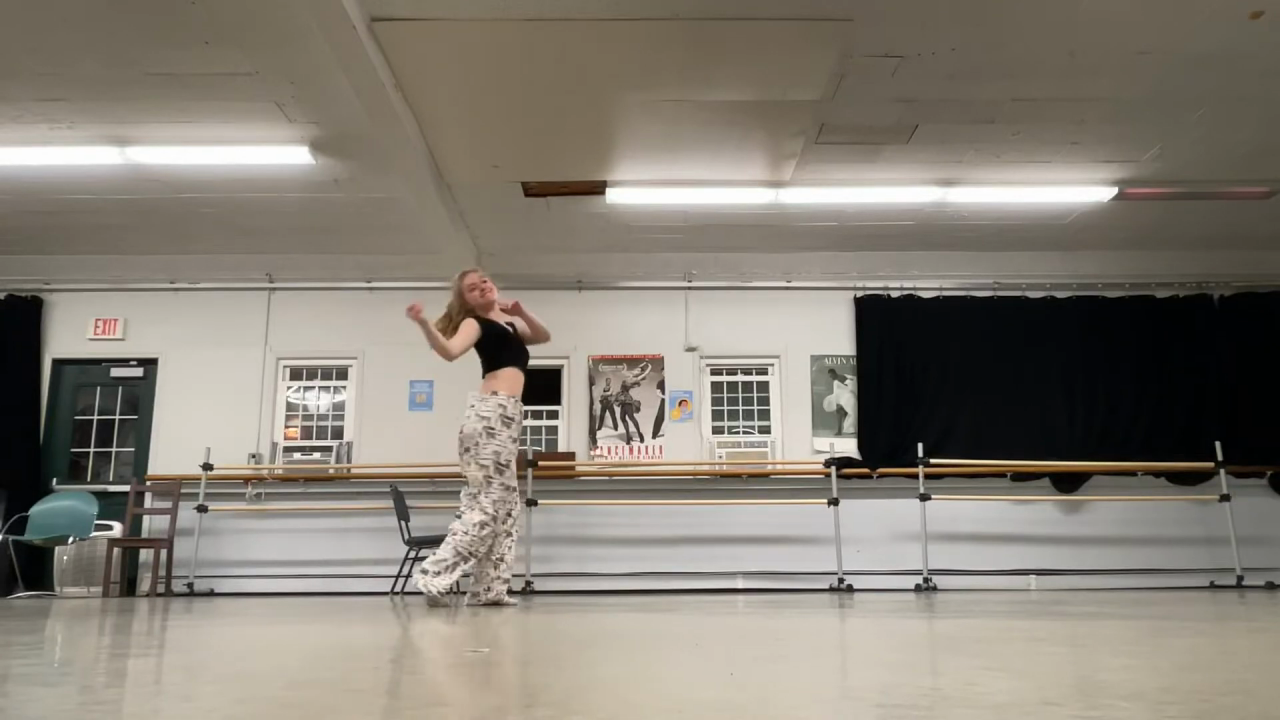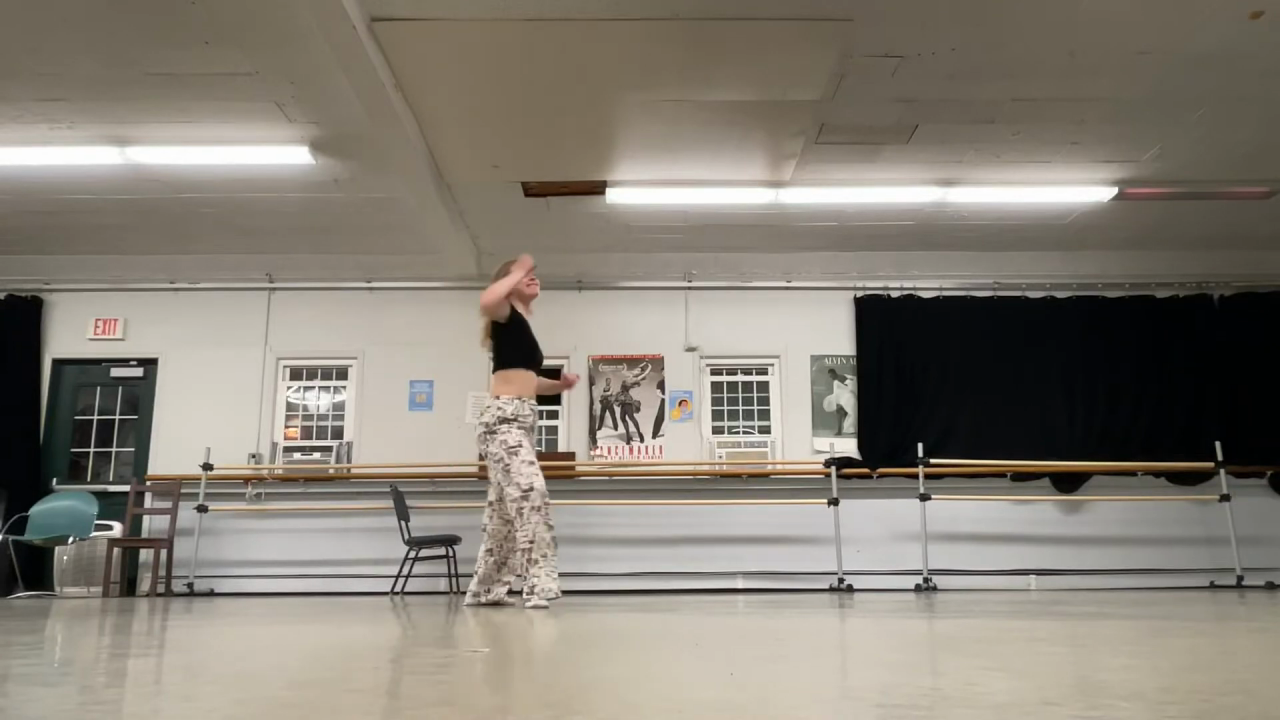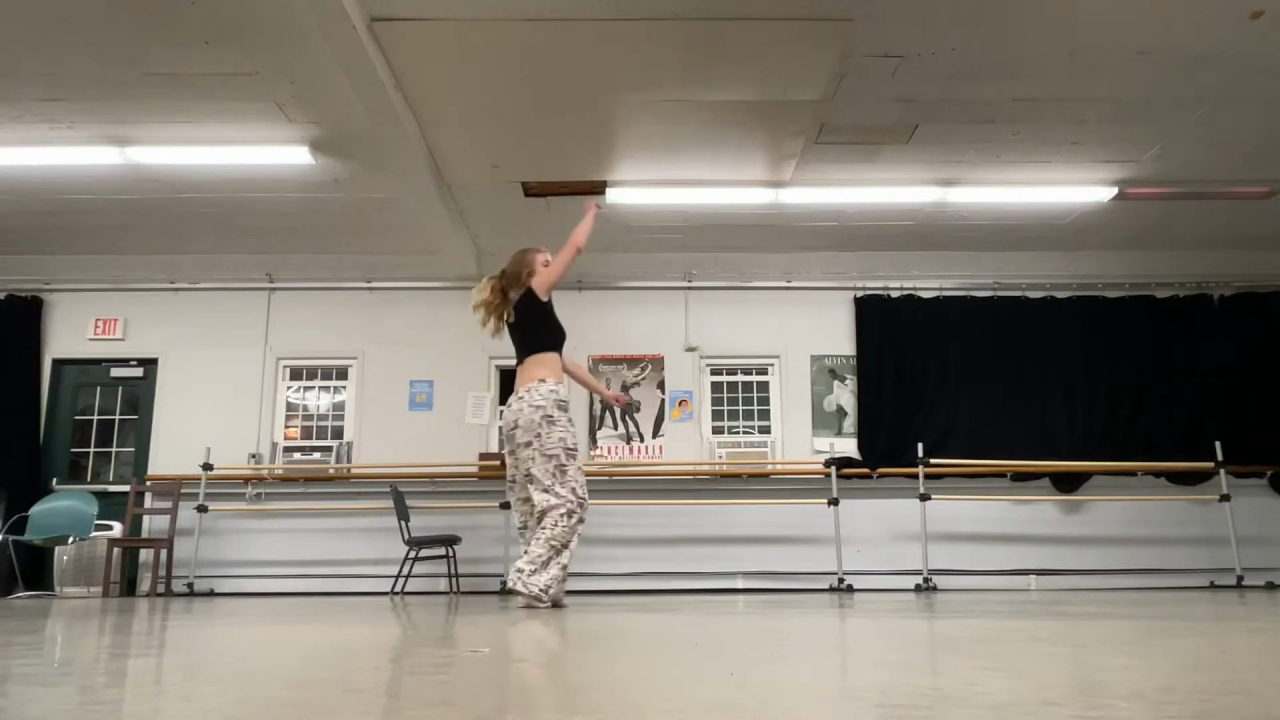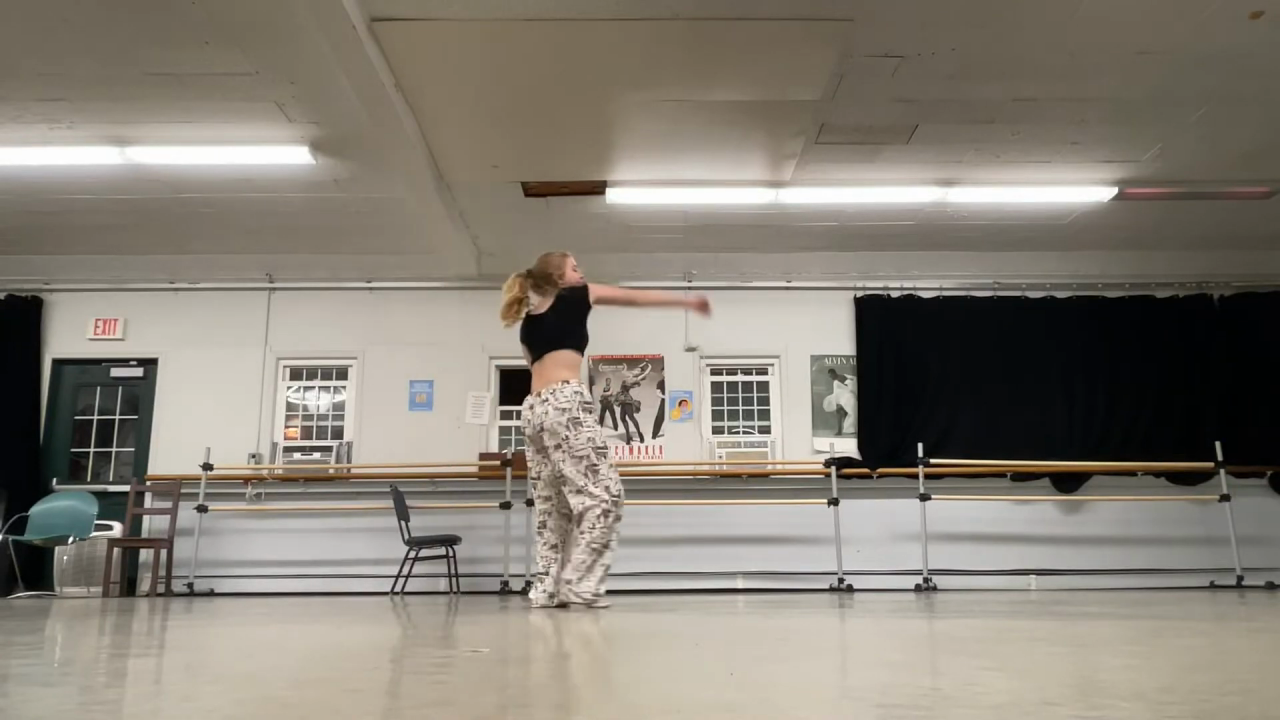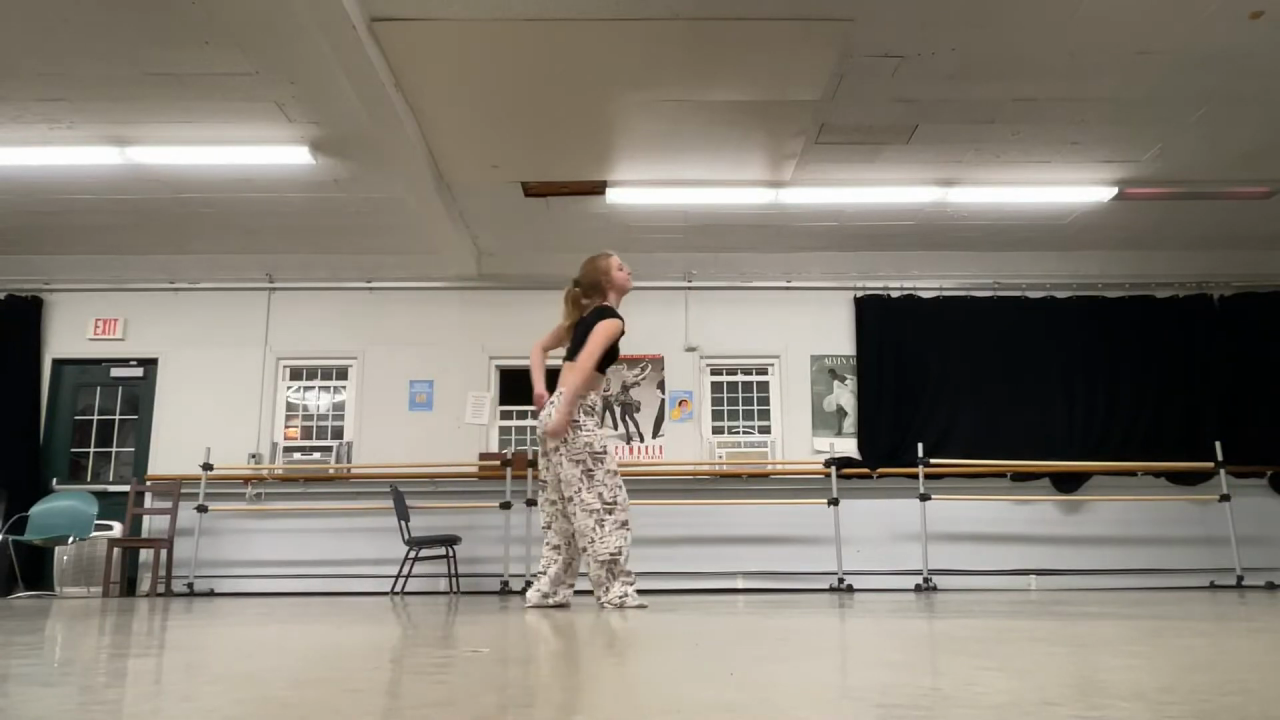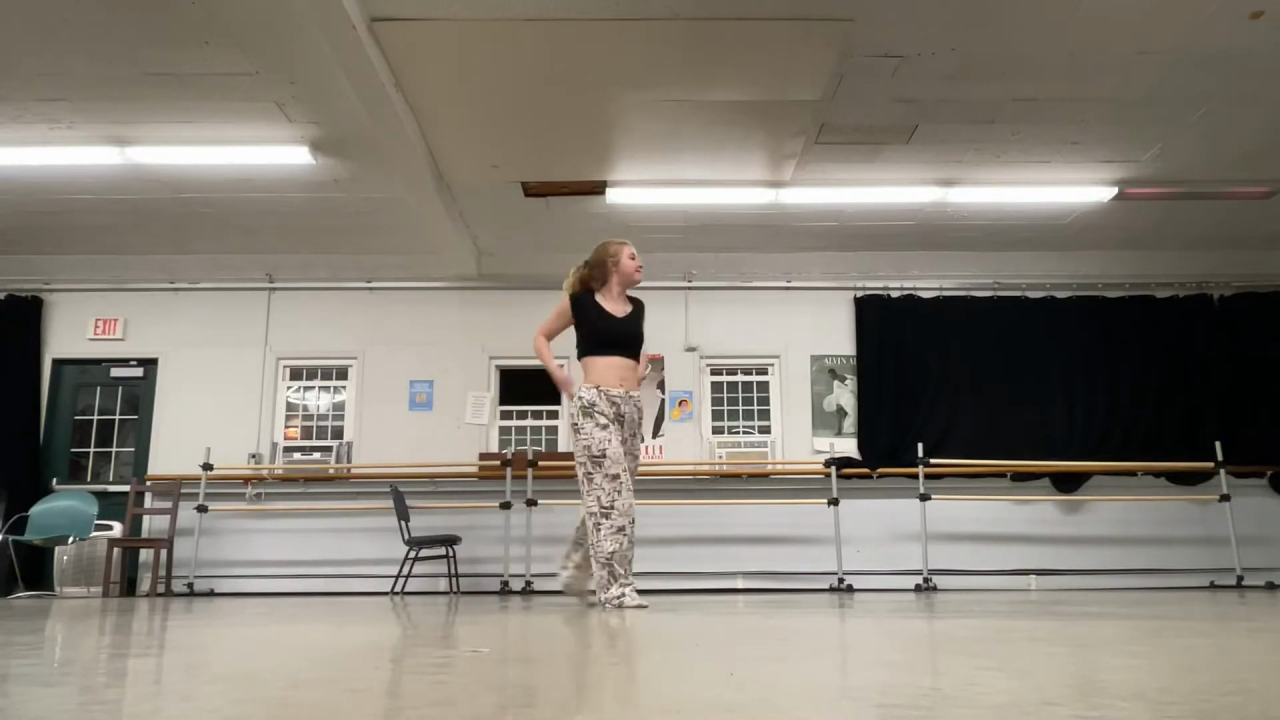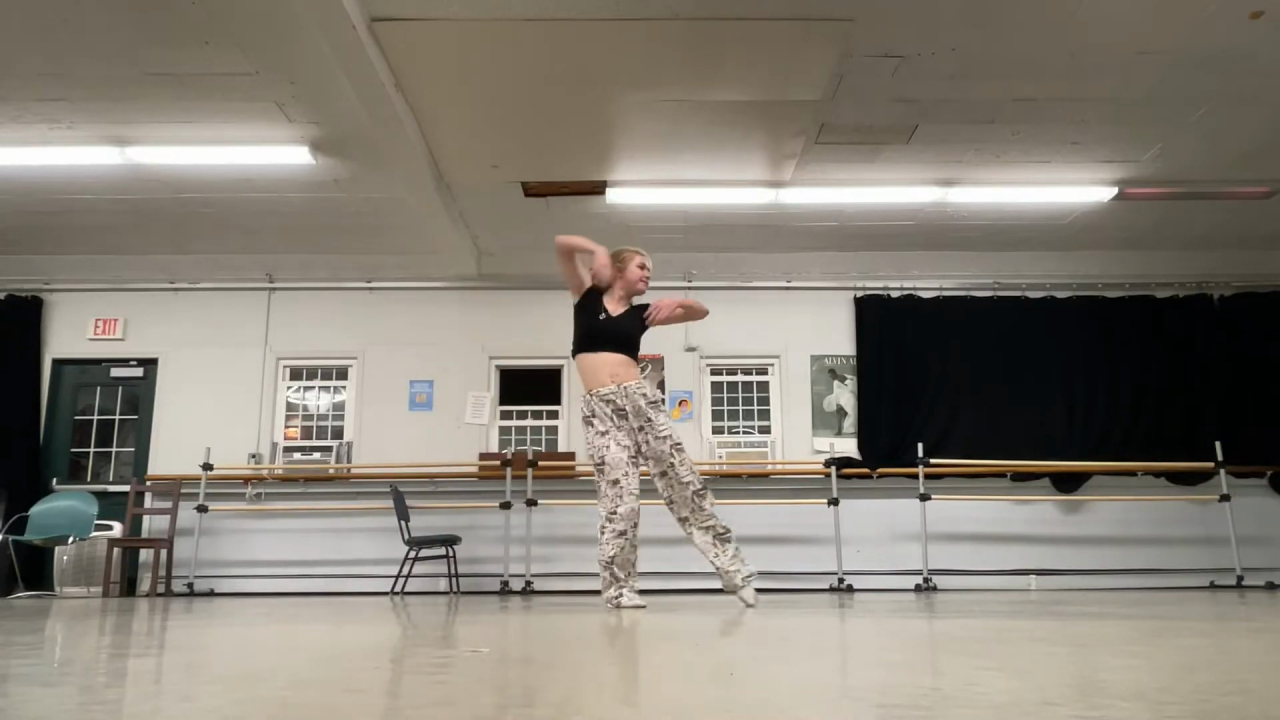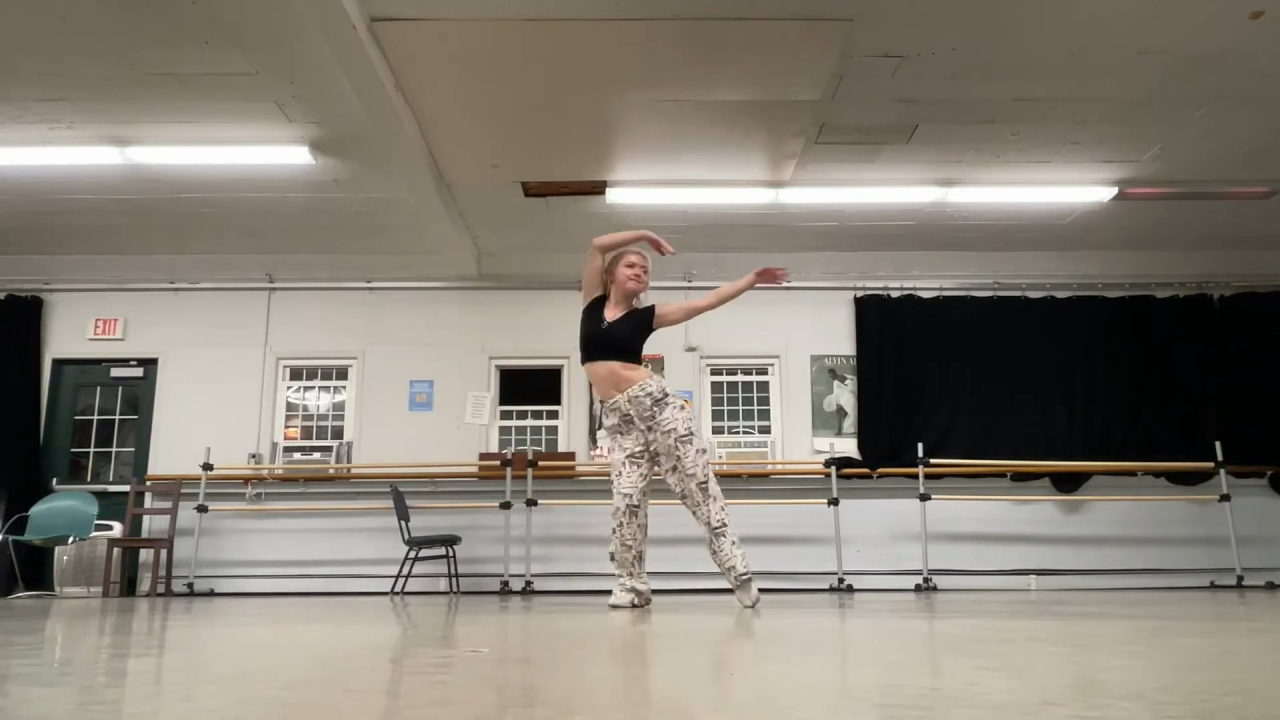
dt=0.3s
person 1, frame 1
left shoulder: (509, 328)
right shoulder: (474, 323)
left elbow: (543, 335)
right elbow: (450, 351)
left wrist: (521, 313)
right wrist: (425, 324)
left hip: (499, 419)
right hip: (491, 414)
left knee: (504, 509)
right knee: (488, 506)
left ankle: (487, 587)
right ankle: (432, 575)
person 1, frame 2
left shoulder: (523, 328)
right shoulder: (505, 311)
right elbow: (486, 301)
left wrist: (561, 384)
right wrist: (515, 273)
left hip: (519, 420)
right hip: (504, 417)
left knee: (506, 510)
right knee: (530, 495)
left ankle: (485, 590)
right ankle: (539, 587)
person 1, frame 3
left shoulder: (516, 316)
right shoulder: (532, 296)
left elbow: (558, 362)
right elbow: (574, 247)
left wrist: (603, 392)
right wrist: (590, 213)
left hip: (518, 408)
right hip: (542, 404)
left knee: (536, 506)
right knee: (568, 499)
left ankle: (541, 584)
right ankle: (530, 578)
person 1, frame 4
left shoulder: (528, 323)
right shoulder: (574, 296)
right elbow: (635, 296)
right wrist: (686, 301)
left hip: (533, 409)
right hip: (568, 404)
left knee: (551, 507)
right knee: (602, 496)
left ankle: (547, 588)
right ankle: (580, 584)
person 1, frame 5
left shoulder: (585, 316)
right shoulder: (611, 319)
left elbow: (538, 349)
right elbow: (585, 363)
left wrist: (541, 392)
right wrist: (564, 410)
left hip: (560, 414)
right hip: (579, 413)
left knee: (564, 510)
right knee: (606, 500)
left ankle: (547, 587)
right ankle: (615, 589)
person 1, frame 6
left shoulder: (637, 306)
right shoulder: (580, 302)
right elbow: (541, 337)
left wrist: (640, 369)
right wrist: (555, 370)
left hip: (629, 408)
right hip: (594, 406)
left knee: (608, 501)
right knee: (610, 500)
left ankle: (577, 570)
right ankle: (616, 588)
person 1, frame 7
left shoulder: (642, 313)
right shoulder: (588, 297)
left elbow: (700, 311)
right elbow: (563, 244)
left wrist: (678, 304)
right wrist: (597, 251)
left hip: (641, 402)
right hip: (599, 410)
left knee: (687, 487)
right knee: (619, 500)
left ankle: (734, 572)
right ankle: (619, 586)
person 1, frame 8
left shoulder: (646, 316)
right shoulder: (593, 302)
left elbow: (706, 303)
right elbow: (598, 245)
left wrist: (751, 278)
right wrist: (646, 235)
left hip: (655, 401)
right hip: (618, 416)
left knee: (698, 485)
right knee: (627, 498)
left ankle: (738, 572)
right ankle: (631, 585)
